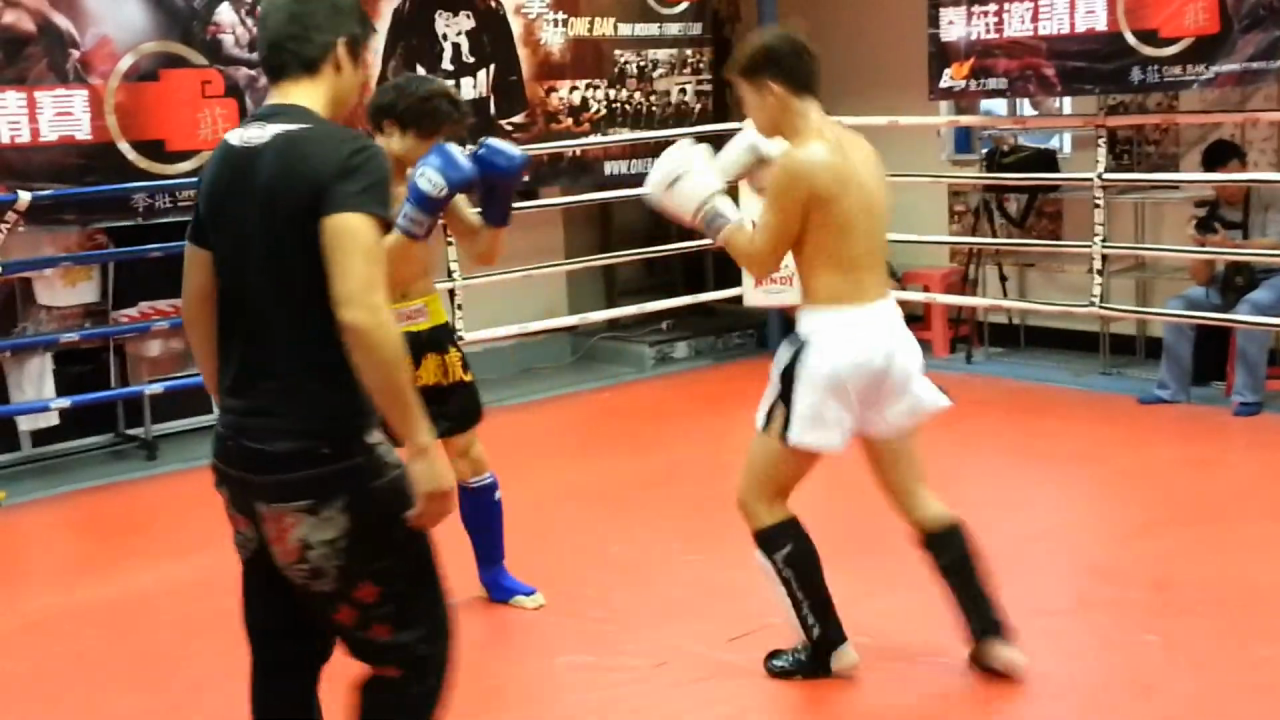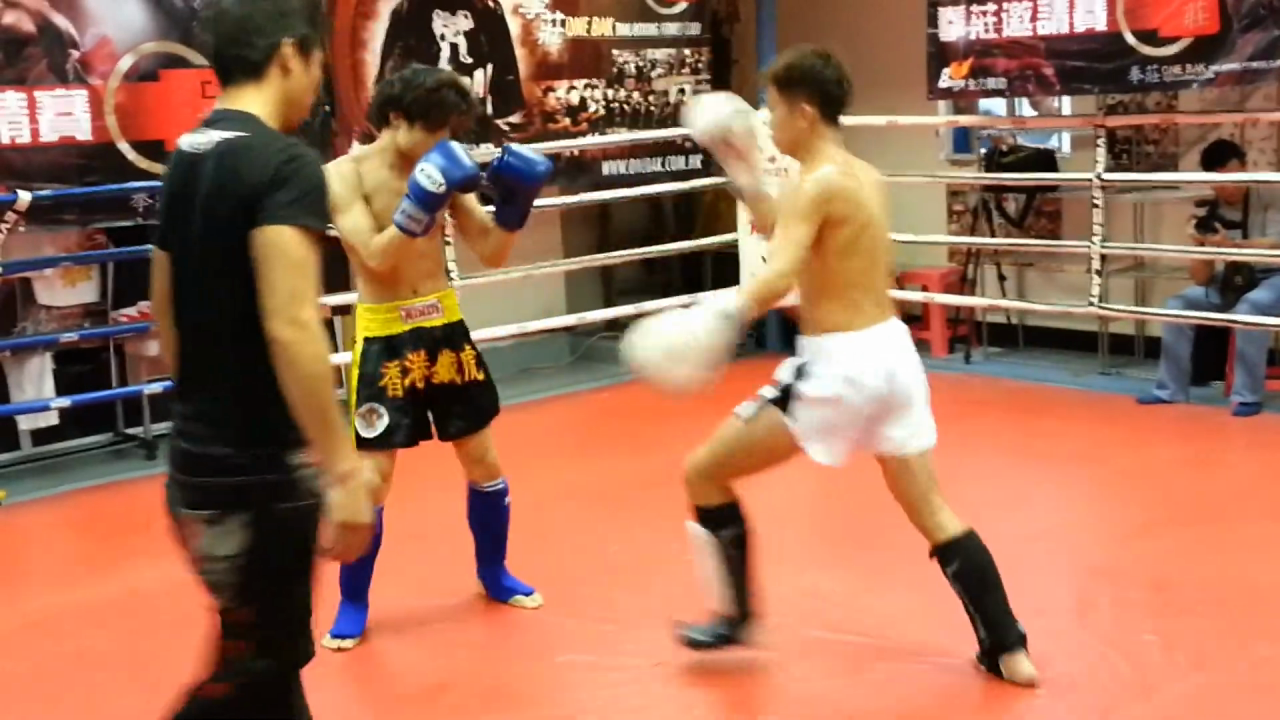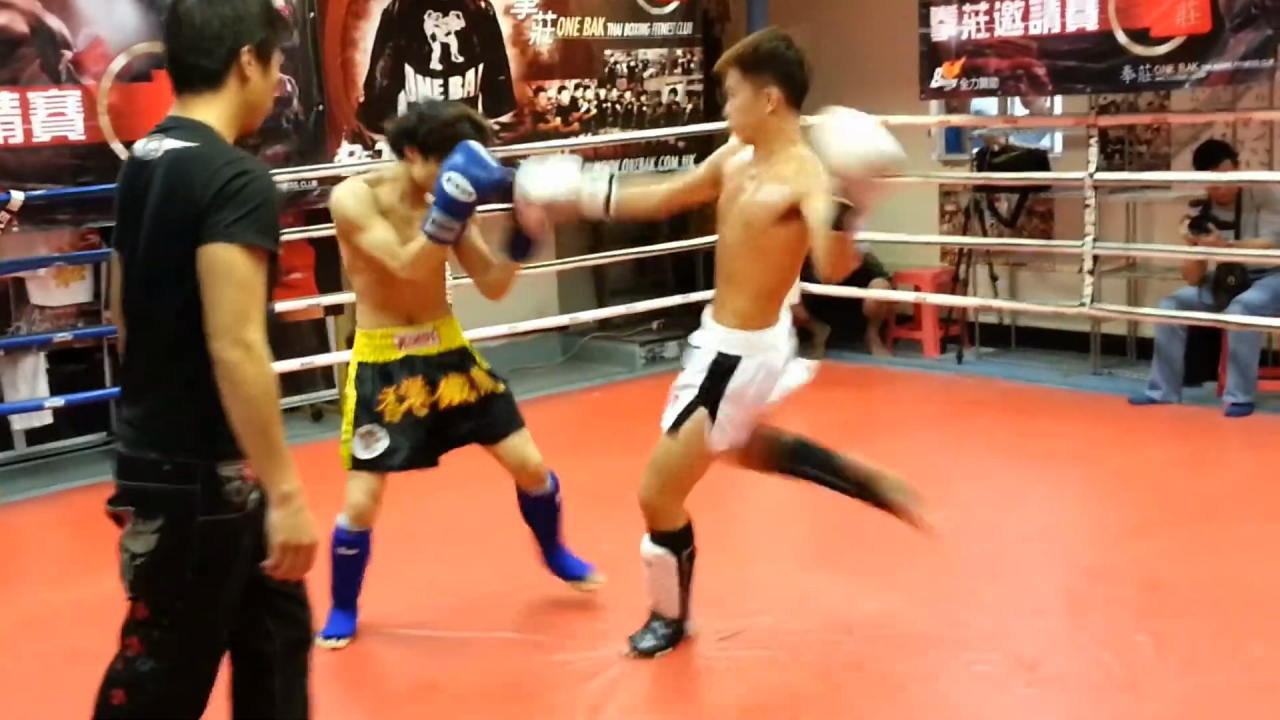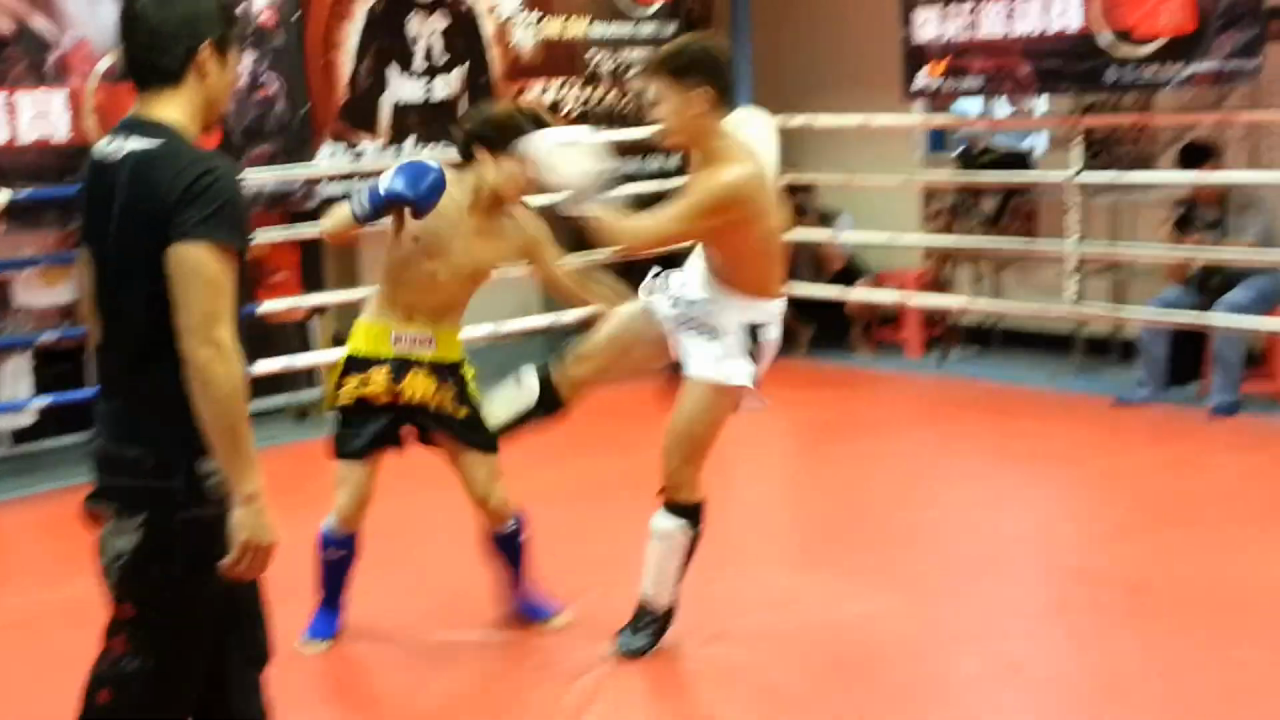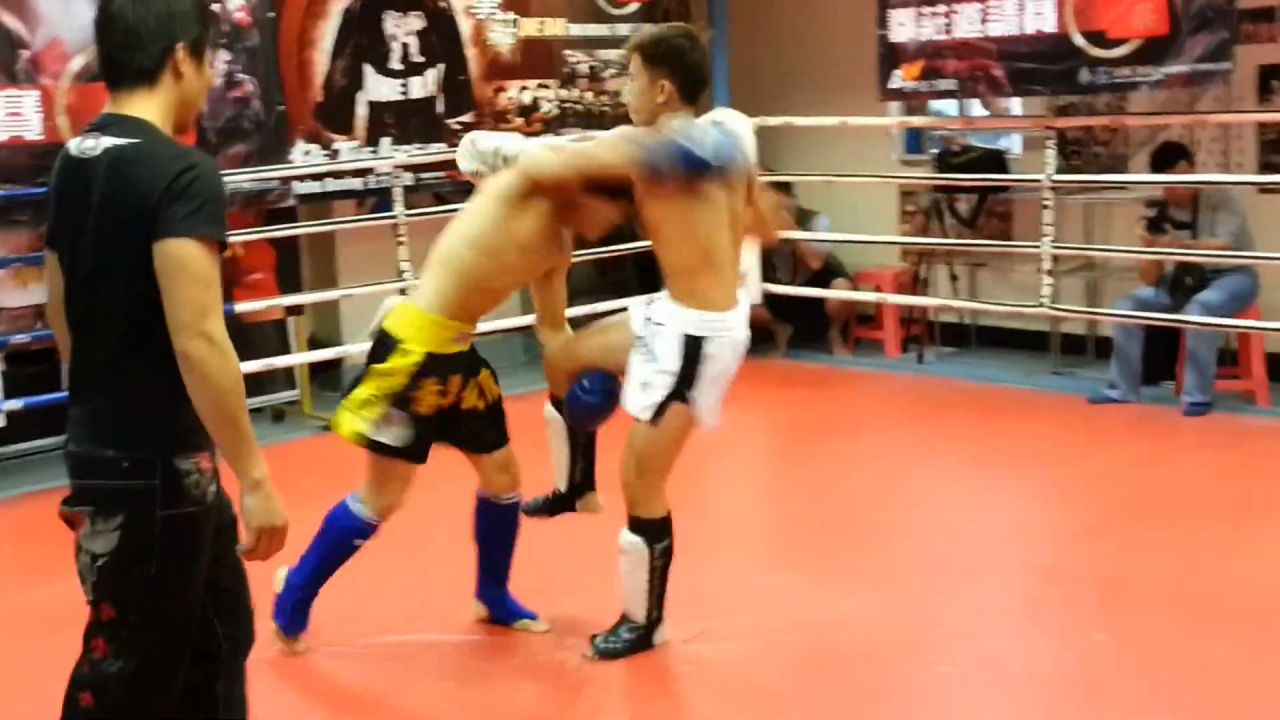
dt=0.2s
person 1, frame 1
left shoulder: (223, 162)
right shoulder: (346, 156)
left elbow: (199, 311)
right elbow: (360, 315)
right wrist: (421, 443)
left hip: (245, 454)
right hip: (327, 456)
left knee: (284, 656)
right knee: (408, 650)
person 1, frame 2
left shoulder: (185, 162)
right shoulder: (285, 165)
right elbow: (290, 327)
right wrist: (344, 470)
left hip: (201, 453)
right hip: (256, 465)
left knee: (265, 654)
person 1, frame 3
left shoulder: (141, 165)
right shoulder: (235, 179)
right elbow: (236, 347)
right wrist: (286, 492)
left hip: (158, 450)
right hip: (195, 472)
left knee: (273, 634)
person 1, frame 4
left shoulder: (105, 165)
right shoulder: (201, 178)
right elbow: (207, 346)
right wrist: (249, 492)
left hip: (134, 447)
right hip: (174, 469)
left knee: (229, 641)
person 1, frame 5
left shoulder: (73, 165)
right shoulder: (181, 174)
right elbow: (198, 339)
right wrist: (255, 478)
left hip: (105, 446)
right hip: (153, 466)
left knee: (215, 630)
person 2, frame 1
left shoulder: (797, 162)
right shoulder: (859, 149)
left elbow: (762, 260)
left wrist: (706, 208)
right wrist: (764, 177)
left hip: (832, 343)
right hip: (885, 331)
left knee: (758, 496)
right knee: (915, 496)
left ankle: (826, 643)
right ankle: (991, 638)
person 2, frame 2
left shoulder: (818, 185)
right shoulder: (857, 175)
left elbow: (782, 272)
right elbow: (785, 228)
left wrist: (719, 320)
right wrist: (738, 164)
left hip: (836, 370)
right hip: (890, 353)
left knee: (704, 474)
right knee: (933, 513)
left ankle: (735, 614)
right ankle: (1008, 648)
person 2, frame 3
left shoulder: (809, 176)
right shoulder: (737, 156)
left elbow: (835, 265)
right elbow: (660, 199)
left wrist: (843, 207)
right wrist: (584, 192)
left hip: (738, 355)
right hip: (728, 340)
left knee: (658, 495)
right knee: (746, 446)
left ankle: (670, 617)
right ankle: (872, 485)
person 2, frame 4
left shoulder: (733, 179)
right shoulder: (745, 128)
left elbow: (635, 234)
left wrist: (578, 198)
left hip: (742, 321)
right hip: (696, 287)
left knee: (678, 471)
right knee: (585, 364)
left ankle: (656, 611)
right ankle: (485, 419)
person 2, frame 5
right shoulder: (728, 136)
left elbow: (554, 167)
right elbow: (769, 228)
left hip: (697, 336)
right hip: (671, 316)
left knee: (642, 484)
right knee: (563, 359)
left ankle: (642, 622)
right ankle: (573, 487)
person 3, frame 1
left shoulder: (434, 174)
left elbow: (484, 252)
left wrist: (497, 200)
right wrist: (420, 207)
left hip: (432, 331)
left knee: (470, 455)
left ankle: (493, 573)
person 3, frame 2
left shoulder: (438, 171)
right shoulder: (343, 176)
left elbow: (491, 254)
right elbow: (375, 257)
left wrist: (514, 203)
right wrist: (419, 202)
left hip: (445, 327)
right hip: (384, 338)
left knee: (483, 459)
right knee: (372, 479)
left ankle: (493, 573)
right ankle: (353, 603)
person 3, frame 3
left shoulder: (451, 195)
right shoulder: (354, 197)
left elbow: (494, 287)
right elbow: (406, 267)
left wrist: (522, 244)
right wrist: (449, 212)
left hip: (447, 351)
right hip: (384, 362)
left knee: (529, 464)
right knee: (362, 502)
left ankle: (554, 553)
right ankle: (344, 607)
person 3, frame 4
left shoulder: (520, 226)
right shoulder: (417, 190)
left elbow: (572, 284)
right elbow: (330, 228)
right wrist: (376, 200)
left hip: (442, 362)
right hip: (376, 353)
left knee: (492, 495)
right knee: (350, 504)
left ankle: (518, 591)
right ankle: (329, 608)
person 3, frame 5
left shoulder: (557, 246)
right shoulder: (526, 179)
left elbow: (552, 326)
right wrist: (668, 153)
left hip: (458, 348)
right hip: (414, 343)
left knee: (502, 477)
right knee: (383, 498)
left ankle: (494, 596)
right ankle: (298, 590)
person 4, frame 1
right shoulder: (1210, 214)
right elbow: (1202, 280)
left wrist: (1231, 246)
right wrist: (1201, 248)
right hip: (1238, 278)
left knee: (1249, 310)
right knee: (1179, 306)
left ankle: (1248, 396)
right ankle: (1172, 390)
person 4, frame 2
right shoulder: (1210, 214)
right elbow: (1201, 280)
left wrist: (1231, 245)
right wrist: (1200, 247)
left knee: (1248, 310)
right knee: (1178, 305)
left ankle: (1248, 396)
right ankle: (1171, 390)
person 4, frame 3
right shoulder: (1203, 214)
right elbow: (1194, 280)
left wrist: (1224, 246)
right wrist: (1193, 248)
left knee: (1241, 310)
right knee: (1172, 305)
left ankle: (1240, 397)
right ankle: (1163, 390)
person 4, frame 4
left shoulder: (1247, 197)
right shoulder: (1186, 214)
left elbow: (1255, 246)
right elbow: (1178, 280)
left wrist: (1209, 246)
right wrist: (1177, 248)
right hip: (1215, 279)
left knee: (1226, 310)
right knee: (1158, 306)
left ankle: (1224, 397)
right ankle: (1148, 390)
person 4, frame 5
left shoulder: (1220, 197)
right shoulder: (1159, 215)
left elbow: (1227, 246)
right elbow: (1151, 280)
left wrist: (1181, 245)
right wrist: (1150, 249)
left hip: (1233, 276)
right hip: (1189, 278)
left knee: (1199, 310)
right knee: (1130, 305)
left ankle: (1198, 396)
right ankle: (1122, 389)
